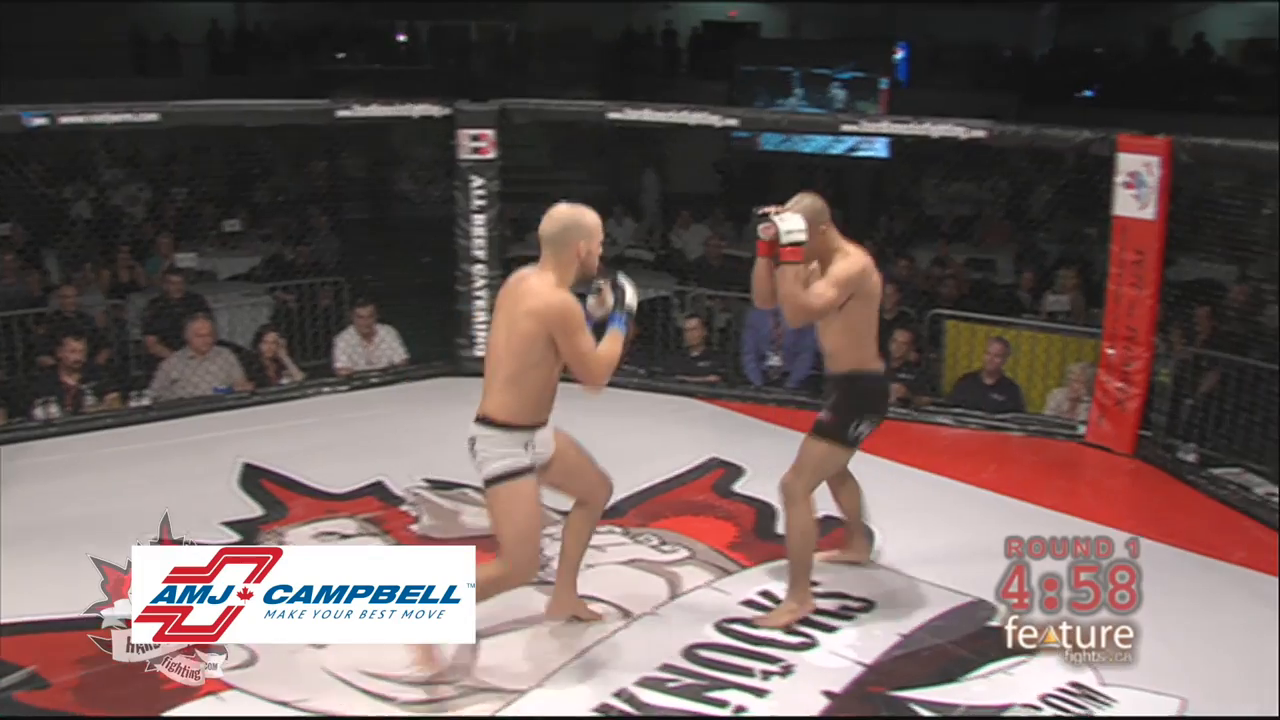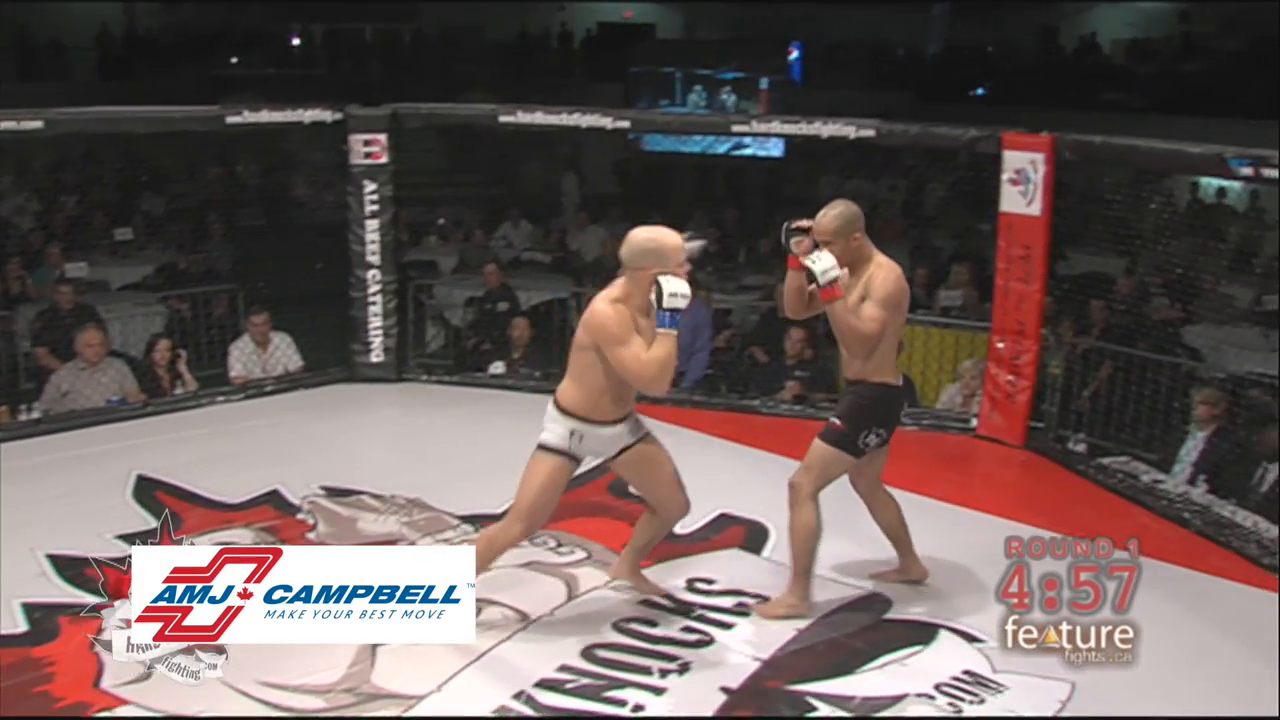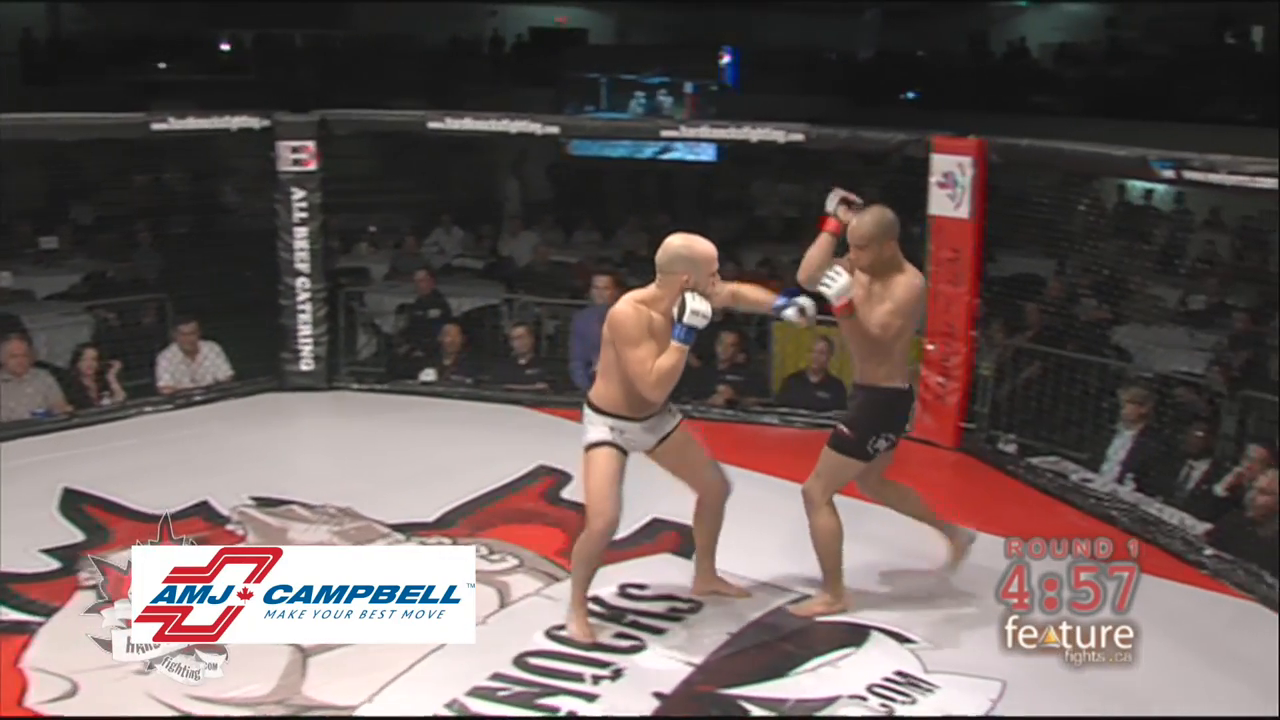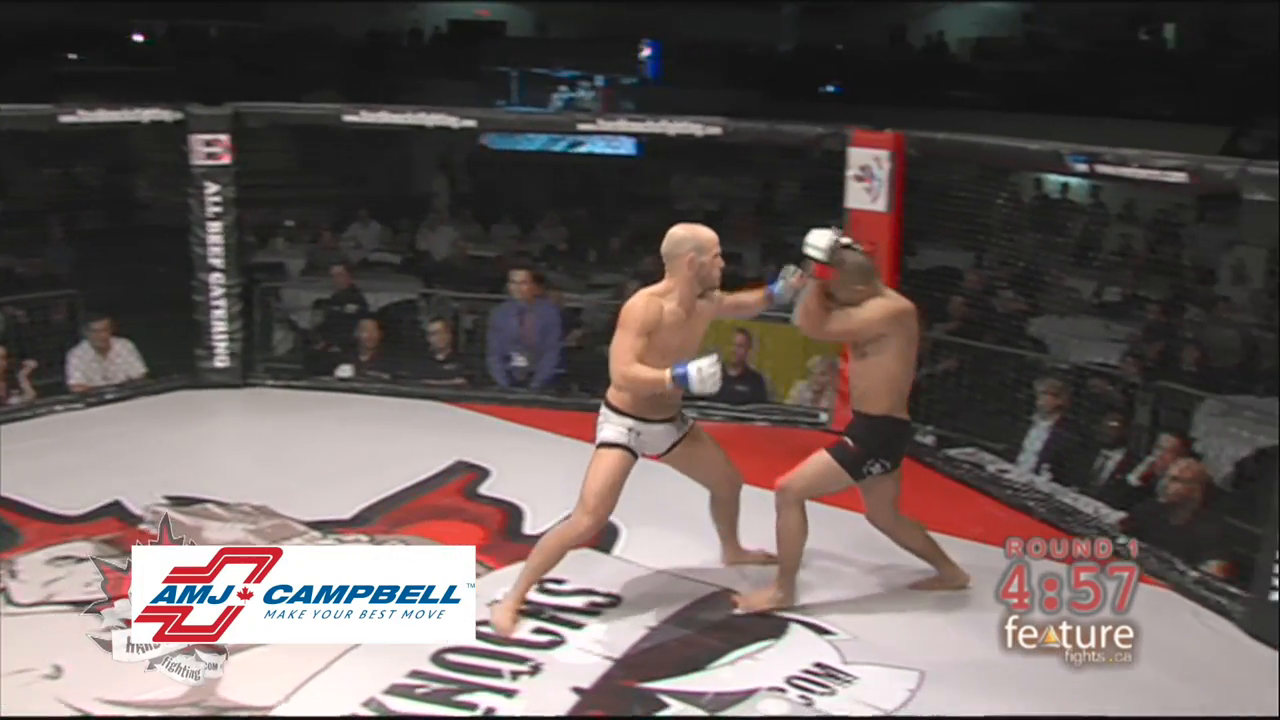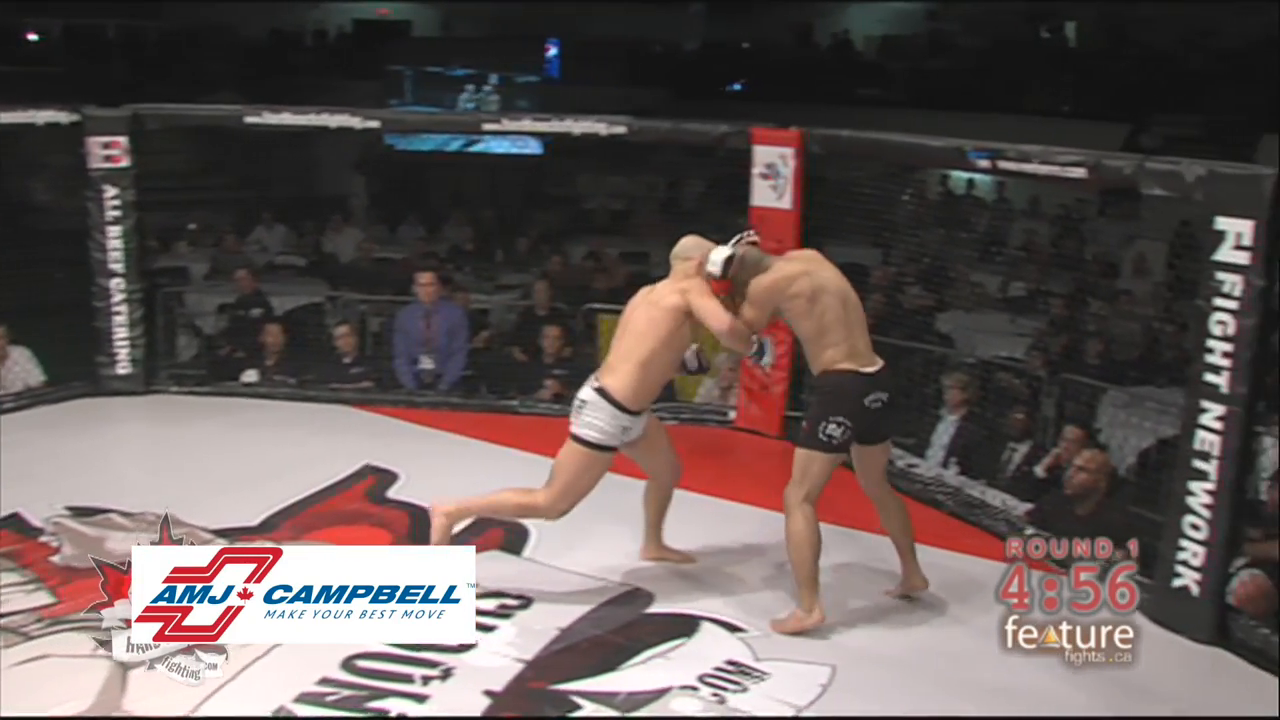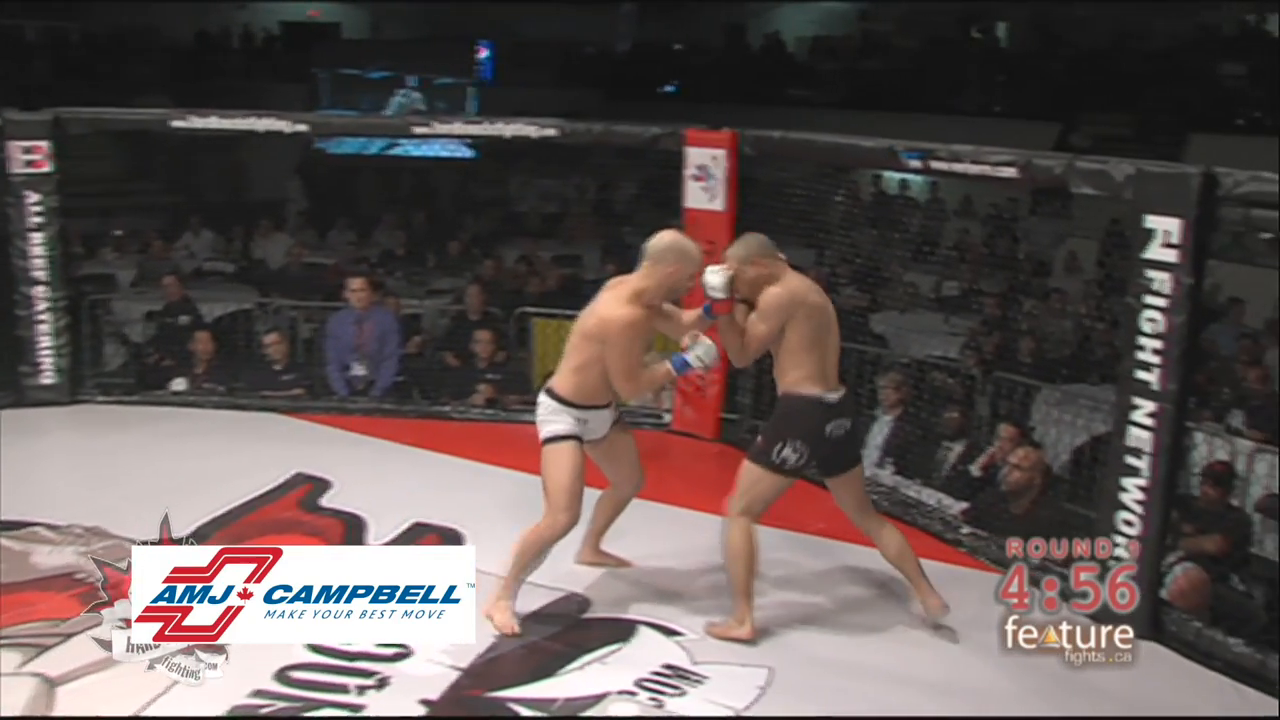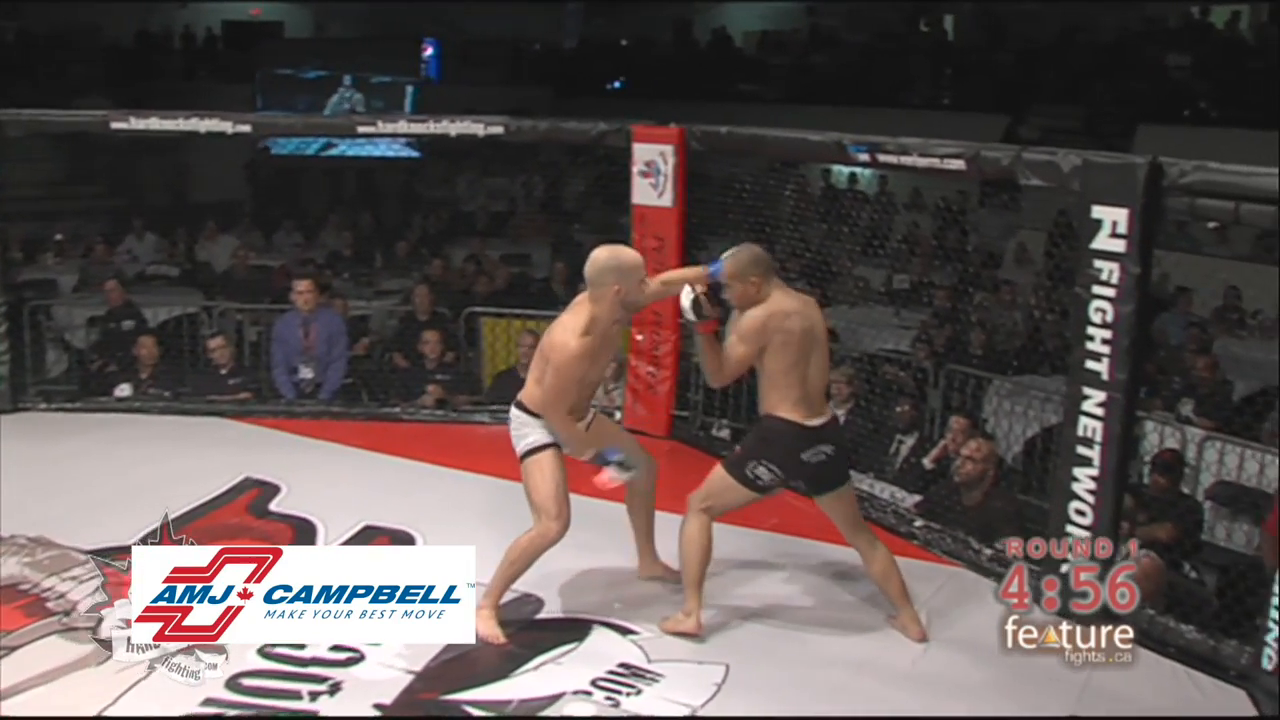
dt=0.7s
person 1, frame 1
left shoulder: (853, 267)
right shoulder: (820, 265)
left elbow: (794, 313)
right elbow: (763, 298)
left wrist: (791, 253)
right wrist: (766, 247)
left hip: (859, 390)
right hip: (851, 384)
left knee: (794, 486)
right knee: (832, 470)
left ankle: (799, 599)
right ankle: (858, 540)
person 1, frame 2
left shoulder: (886, 278)
right shoulder: (846, 272)
left elbow: (859, 345)
right elbow: (796, 310)
left wrist: (831, 290)
right wrist: (798, 259)
left hip: (872, 397)
right hip: (870, 394)
left knee: (802, 486)
right knee: (867, 485)
left ankle: (797, 594)
right ankle: (911, 565)
person 1, frame 3
left shoulder: (907, 286)
right shoulder: (861, 267)
left elbow: (869, 348)
right elbow: (806, 277)
left wrist: (842, 306)
right wrist: (833, 225)
left hip: (880, 401)
right hip: (873, 396)
left knee: (815, 493)
right knee: (872, 484)
left ankle: (832, 595)
right ankle: (954, 533)
person 1, frame 4
left shoulder: (894, 311)
right shoulder: (865, 302)
left elbow: (816, 328)
right elbow: (806, 320)
left wrist: (821, 269)
right wrist: (825, 269)
left hip: (879, 431)
right hip: (871, 426)
left knee: (788, 490)
right knee: (884, 515)
left ankle: (782, 589)
right ankle: (950, 571)
person 1, frame 5
left shoulder: (765, 284)
right shoulder: (808, 258)
left wrist: (719, 281)
right wrist: (747, 253)
left hip: (839, 389)
right hip: (876, 382)
left knee: (799, 499)
right knee: (877, 487)
left ankle: (808, 608)
right ankle: (912, 576)
person 1, frame 6
left shoulder: (778, 295)
right shoulder: (807, 289)
left elbow: (741, 356)
right elbow: (757, 334)
left wrist: (723, 304)
right wrist: (739, 301)
left hip: (800, 413)
right hip: (837, 411)
left knee: (739, 512)
right knee: (866, 516)
left ankle: (741, 620)
right ankle: (929, 597)
person 1, frame 7
left shoulder: (761, 317)
right shoulder: (808, 306)
left elbow: (718, 377)
left wrist: (702, 324)
right wrist: (739, 312)
left hip: (780, 437)
right hip: (823, 435)
left knee: (699, 508)
right knee: (860, 534)
left ankle: (690, 615)
right ankle: (909, 619)
person 2, frame 1
left shoulder: (523, 280)
right shoulder: (556, 305)
right elbow: (595, 376)
left wrist: (594, 313)
right wrist: (619, 321)
left hip: (531, 432)
right hip: (504, 442)
left knee: (597, 490)
right knee: (519, 566)
left ankle: (565, 599)
person 2, frame 2
left shoulder: (637, 286)
right shoulder: (607, 315)
right elbow: (656, 383)
right wrist: (670, 317)
left hip: (621, 425)
right hip: (573, 428)
left knee: (675, 505)
right knee: (519, 526)
left ankle: (628, 566)
person 2, frame 3
left shoulder: (687, 299)
right shoulder: (629, 315)
left elbow: (734, 294)
right elbow: (655, 388)
left wrist: (782, 304)
right wrist: (685, 333)
left hip: (656, 418)
right hip: (609, 423)
left knee: (715, 488)
right knee: (602, 524)
left ankle: (705, 576)
right ankle: (577, 606)
person 2, frame 4
left shoulder: (706, 302)
right shoulder: (644, 307)
left elbow: (739, 305)
right elbow: (622, 375)
left wrist: (776, 292)
right wrist: (681, 377)
left hip: (671, 422)
right hip: (625, 423)
left knee: (729, 482)
right knee: (588, 521)
left ankle: (732, 550)
right ankle: (512, 599)
person 2, frame 5
left shoulder: (649, 293)
right shoulder: (691, 288)
right elbow: (724, 327)
left wrist: (682, 361)
right wrist: (757, 347)
left hip: (628, 410)
right hip: (605, 413)
left knee: (669, 472)
right knee: (551, 504)
left ankle: (653, 545)
right ankle: (452, 512)
person 2, frame 6
left shoulder: (628, 286)
right shoulder: (624, 316)
left elbow: (682, 326)
right elbow: (631, 387)
left wrist: (718, 305)
right wrist: (683, 364)
left hip: (601, 410)
right hip: (564, 412)
left knee: (629, 483)
right knee: (562, 519)
left ankle: (591, 549)
right ankle: (503, 596)
person 2, frame 7
left shoulder: (610, 301)
right shoulder: (574, 345)
left elbow: (666, 282)
right elbow: (551, 411)
right wrist: (599, 457)
left hip: (579, 415)
right hip: (539, 424)
left knee: (644, 472)
right knee: (552, 525)
left ankle: (649, 562)
right ankle: (485, 607)
